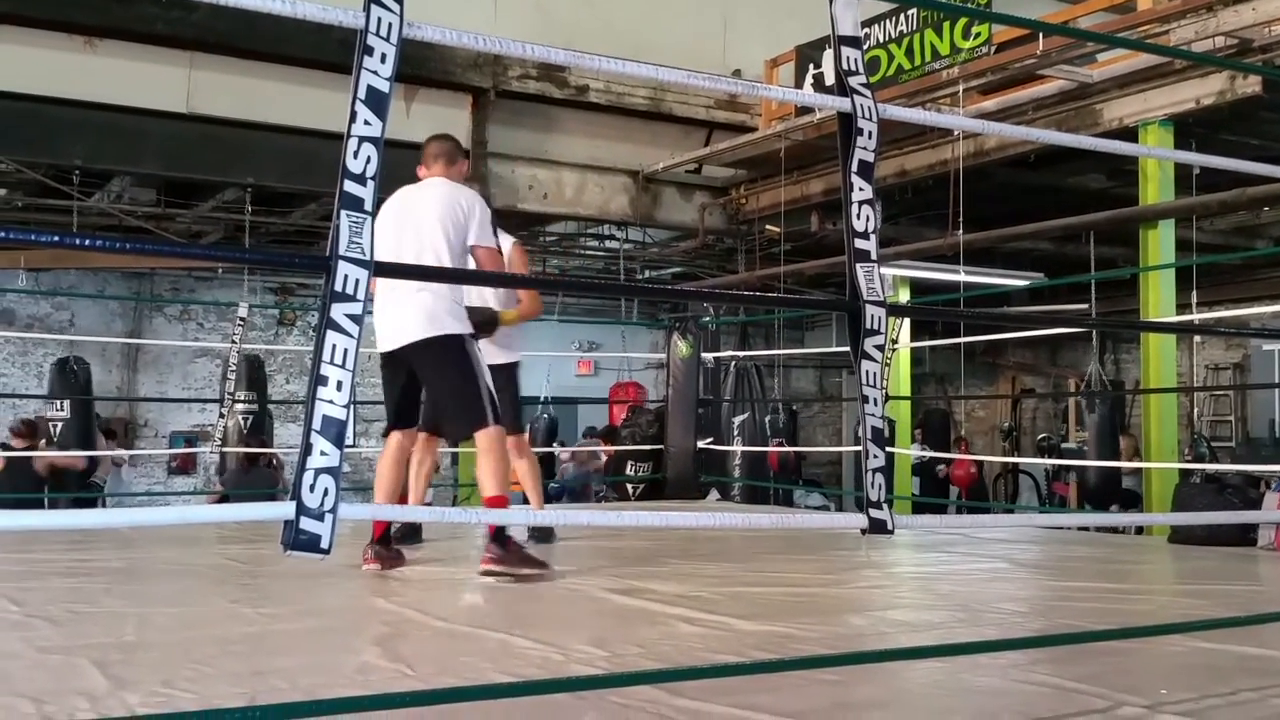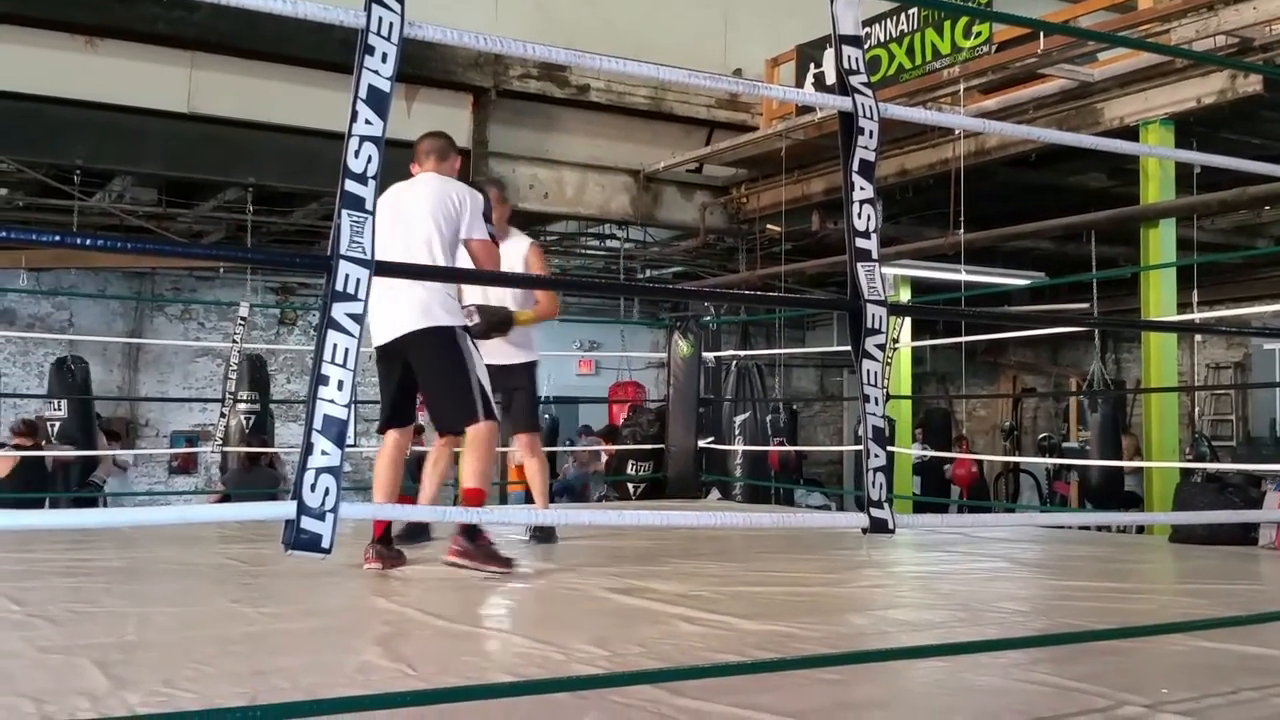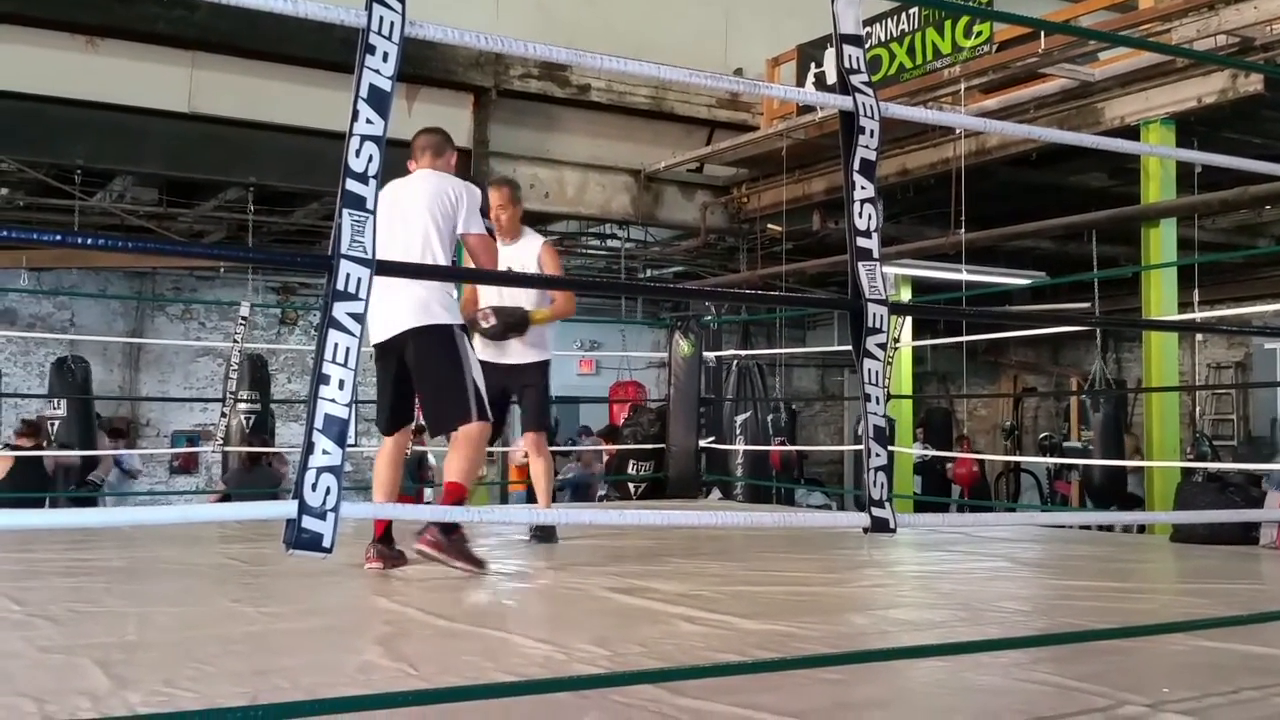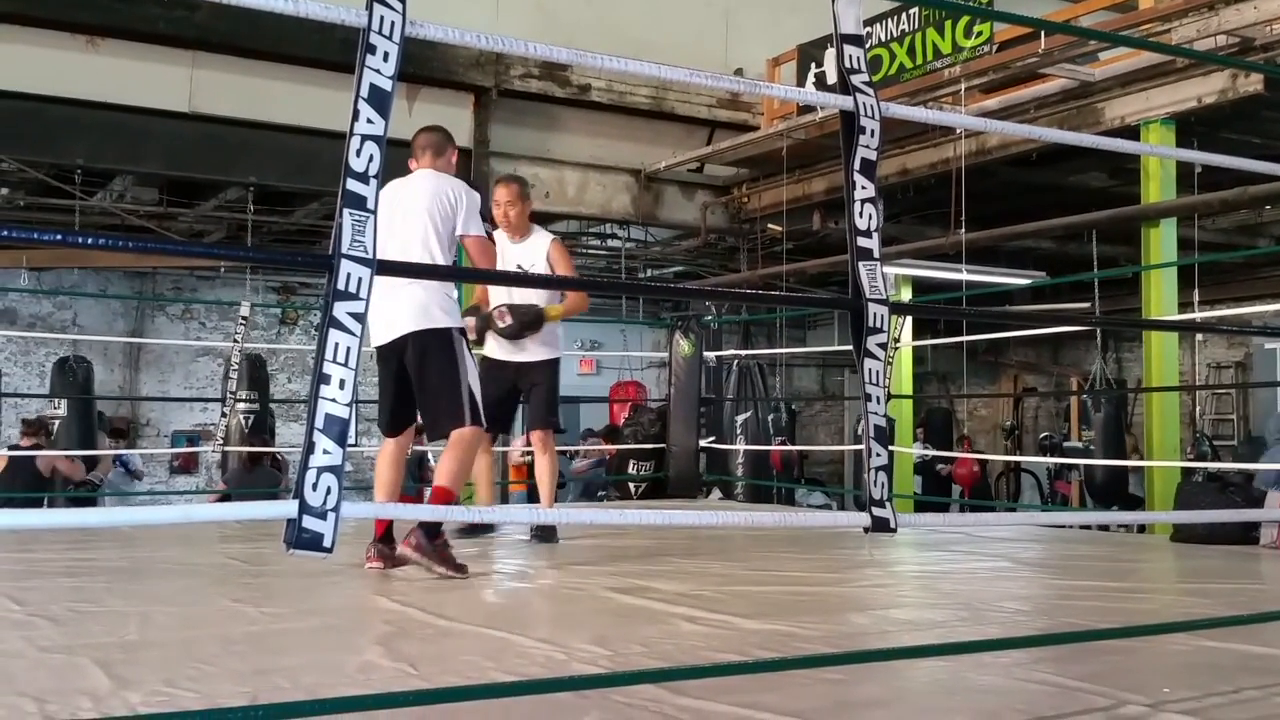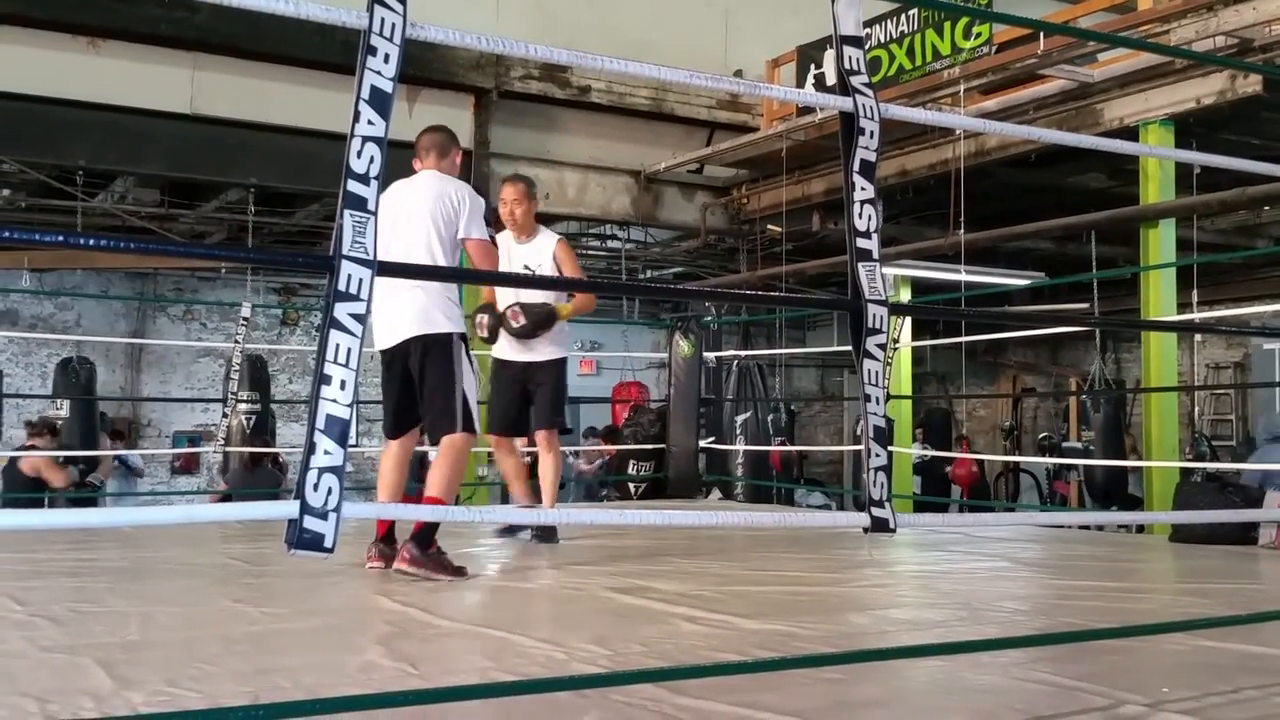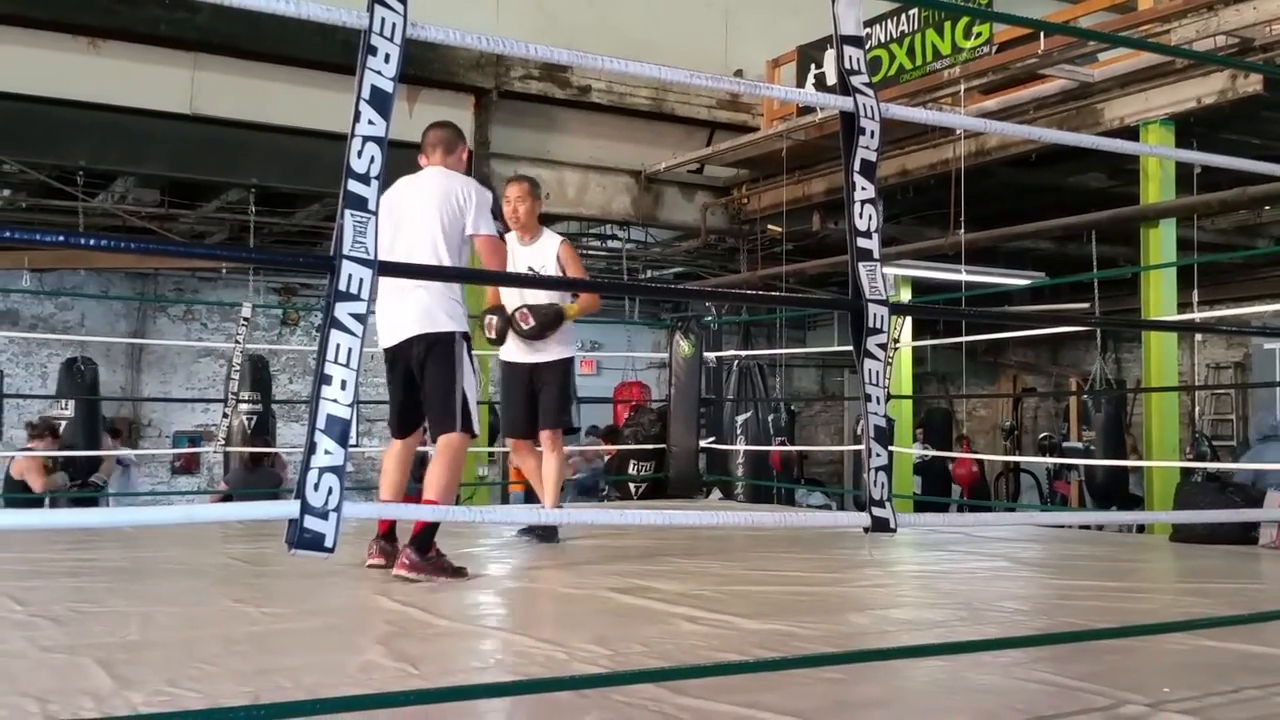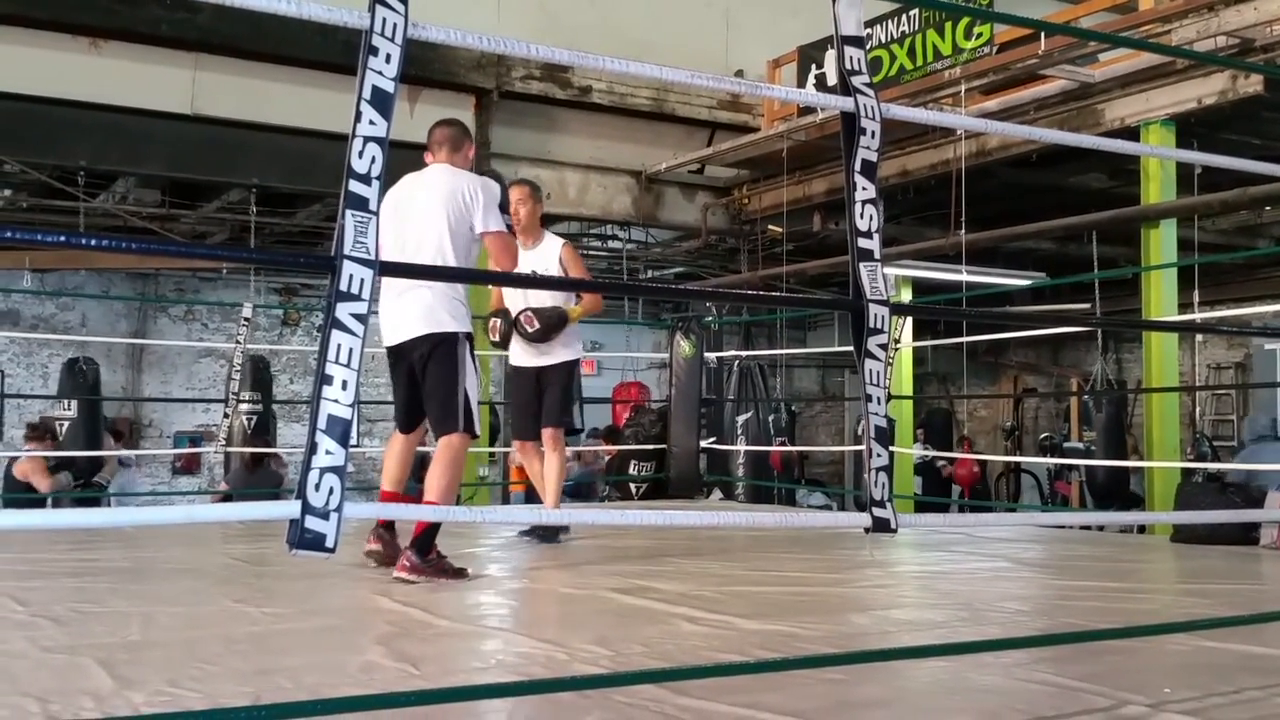
dt=0.1s
person 1, frame 1
left shoulder: (393, 202)
right shoulder: (467, 200)
left elbow: (371, 276)
right elbow: (494, 272)
left hip: (391, 329)
right hip: (439, 325)
left knee: (400, 433)
right knee: (489, 430)
left ankle: (380, 542)
right ankle: (497, 542)
person 1, frame 2
left shoulder: (387, 197)
right shoulder: (461, 193)
left elbow: (370, 266)
right elbow: (490, 265)
left hip: (386, 322)
right hip: (433, 318)
left knee: (395, 431)
right knee: (481, 423)
left ankle: (380, 542)
right ankle: (468, 535)
person 1, frame 3
left shoulder: (385, 194)
right shoulder: (457, 188)
right elbow: (487, 261)
right wrist: (481, 229)
left hip: (384, 322)
right hip: (431, 316)
left knee: (394, 432)
right knee: (473, 423)
left ankle: (382, 542)
right ankle: (442, 528)
person 1, frame 4
left shoulder: (386, 193)
right shoulder: (455, 189)
right elbow: (485, 263)
right wrist: (475, 231)
left hip: (384, 322)
right hip: (431, 319)
left knee: (396, 433)
right knee: (467, 428)
left ankle: (381, 541)
right ankle: (426, 531)
person 1, frame 5
left shoulder: (388, 195)
right shoulder: (459, 192)
right elbow: (486, 265)
right wrist: (485, 233)
left hip: (389, 325)
right hip: (435, 323)
left knee: (400, 435)
right knee: (457, 434)
left ankle: (382, 542)
right ankle: (419, 546)
person 1, frame 6
left shoulder: (393, 192)
right shoulder: (466, 188)
left elbow: (375, 262)
right elbow: (495, 264)
right wrist: (492, 232)
left hip: (393, 323)
right hip: (438, 322)
left knee: (404, 433)
right knee: (455, 434)
left ankle: (384, 540)
right ankle: (419, 550)
person 1, frame 7
left shoulder: (398, 189)
right shoulder: (474, 185)
left elbow: (378, 258)
right elbow: (505, 260)
right wrist: (499, 223)
left hip: (396, 322)
right hip: (441, 320)
left knee: (408, 425)
right knee: (455, 434)
left ankle: (383, 530)
right ankle: (419, 552)
person 2, frame 1
left shoulder: (508, 248)
left elbow: (533, 304)
left hip: (498, 360)
left knee: (514, 441)
right knee: (425, 437)
right ankle: (412, 520)
person 2, frame 2
left shoulder: (525, 249)
left elbow: (551, 306)
left wrist: (514, 318)
left hip: (515, 360)
left knee: (527, 440)
right knee: (446, 437)
person 2, frame 3
left shoulder: (540, 248)
left elbow: (567, 303)
right elbow: (469, 299)
left wrist: (527, 318)
right wrist: (465, 319)
left hip: (531, 359)
right hip: (488, 358)
left knee: (534, 439)
left ankle: (544, 519)
person 2, frame 4
left shoulder: (549, 246)
right shoulder: (489, 245)
left elbow: (580, 300)
left wrist: (541, 315)
right wrist: (478, 315)
left hip: (541, 357)
right hip: (497, 356)
left knee: (541, 437)
left ankle: (545, 518)
person 2, frame 5
left shoulder: (554, 246)
right shoulder: (495, 245)
left elbow: (587, 299)
left wrist: (552, 314)
right wrist: (486, 314)
left hip: (548, 356)
right hip: (506, 357)
left knee: (545, 435)
right knee: (499, 438)
right ankle: (526, 506)
person 2, frame 6
left shoulder: (558, 247)
right shoulder: (499, 248)
left elbow: (591, 299)
left wrist: (559, 314)
right wrist: (494, 316)
left hip: (554, 357)
right hip: (514, 359)
left knee: (550, 435)
right knee: (517, 442)
right ankle: (550, 508)
person 2, frame 7
left shoulder: (560, 249)
left elbow: (594, 300)
right elbow: (497, 304)
left wrist: (563, 316)
left hip: (560, 358)
right hip: (521, 361)
left knee: (551, 434)
right knee: (523, 443)
right ankle: (551, 515)
